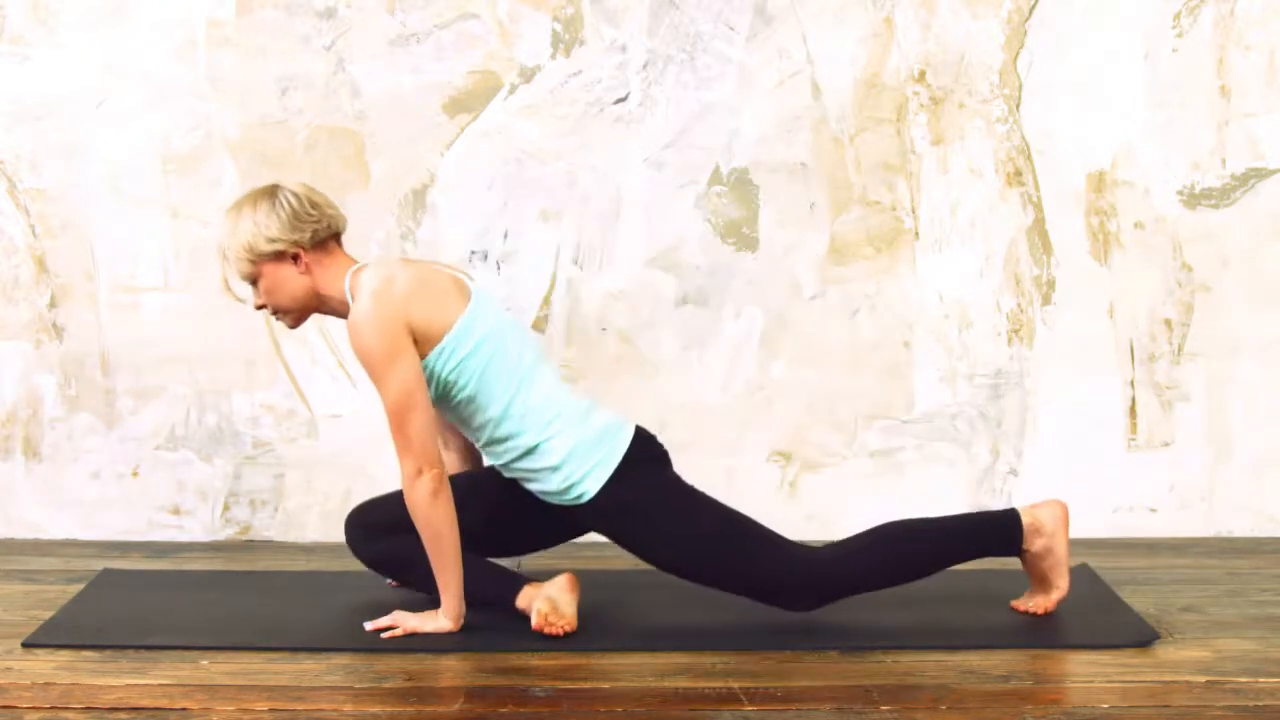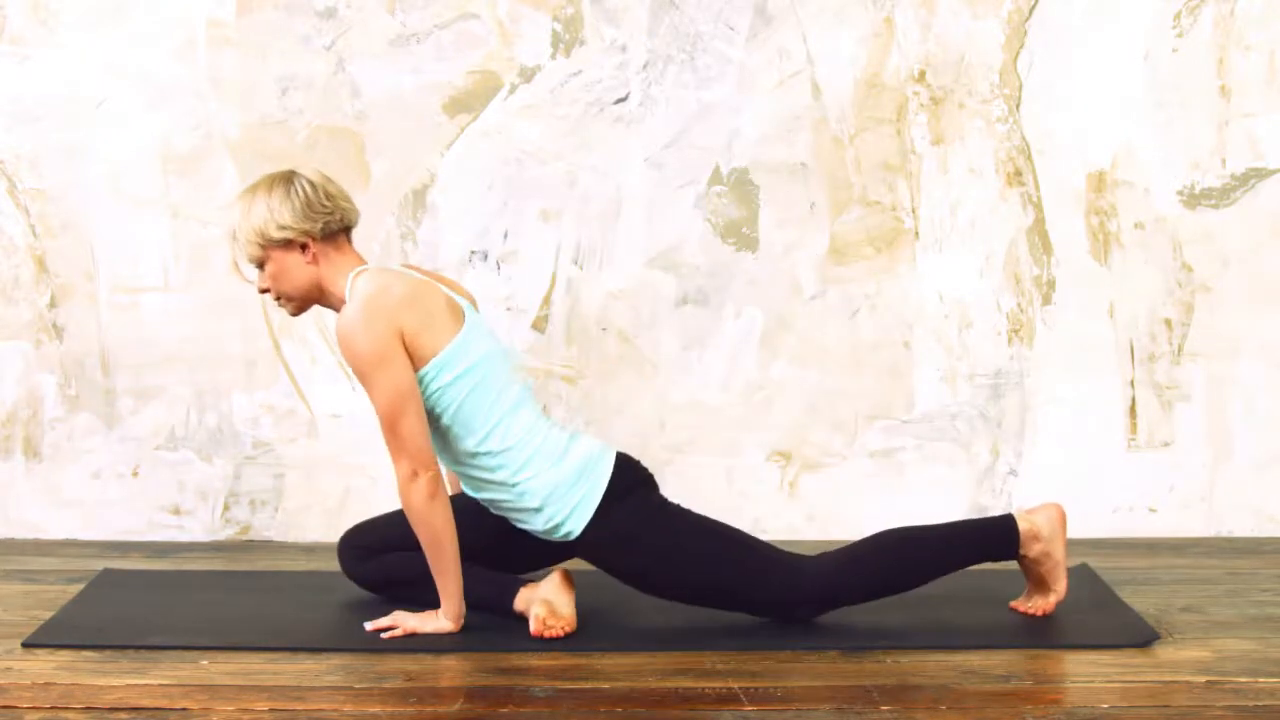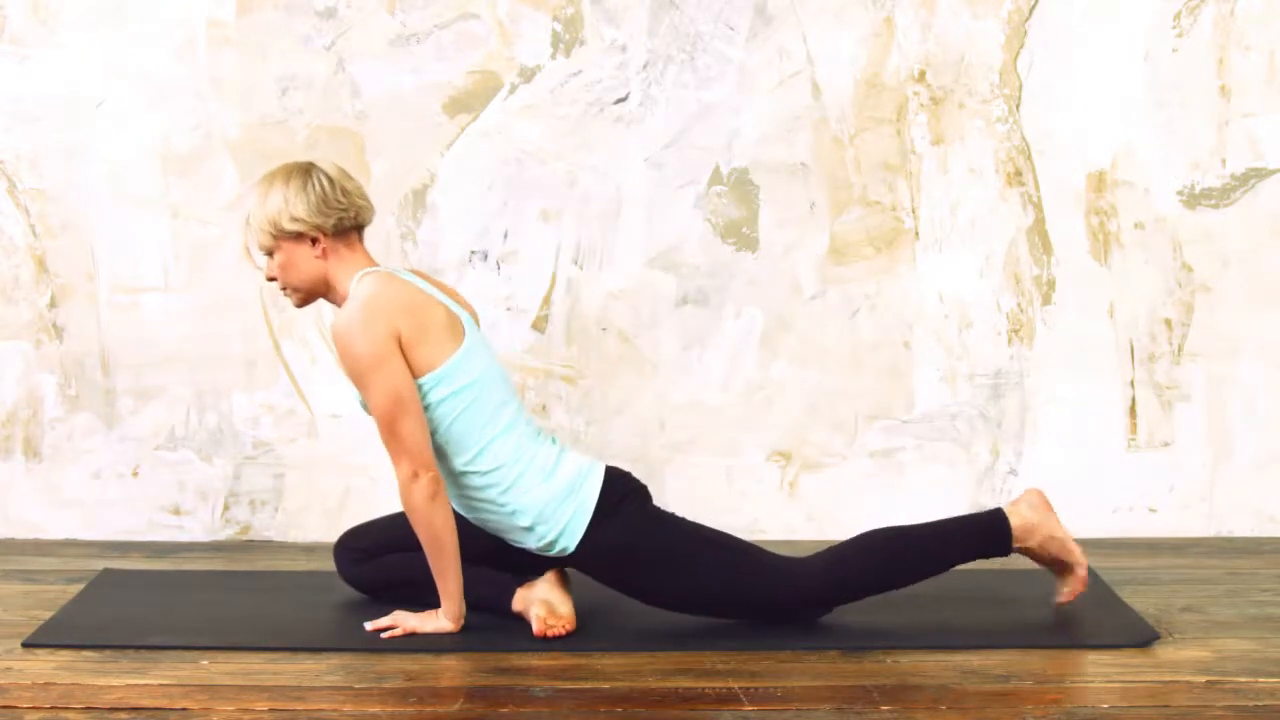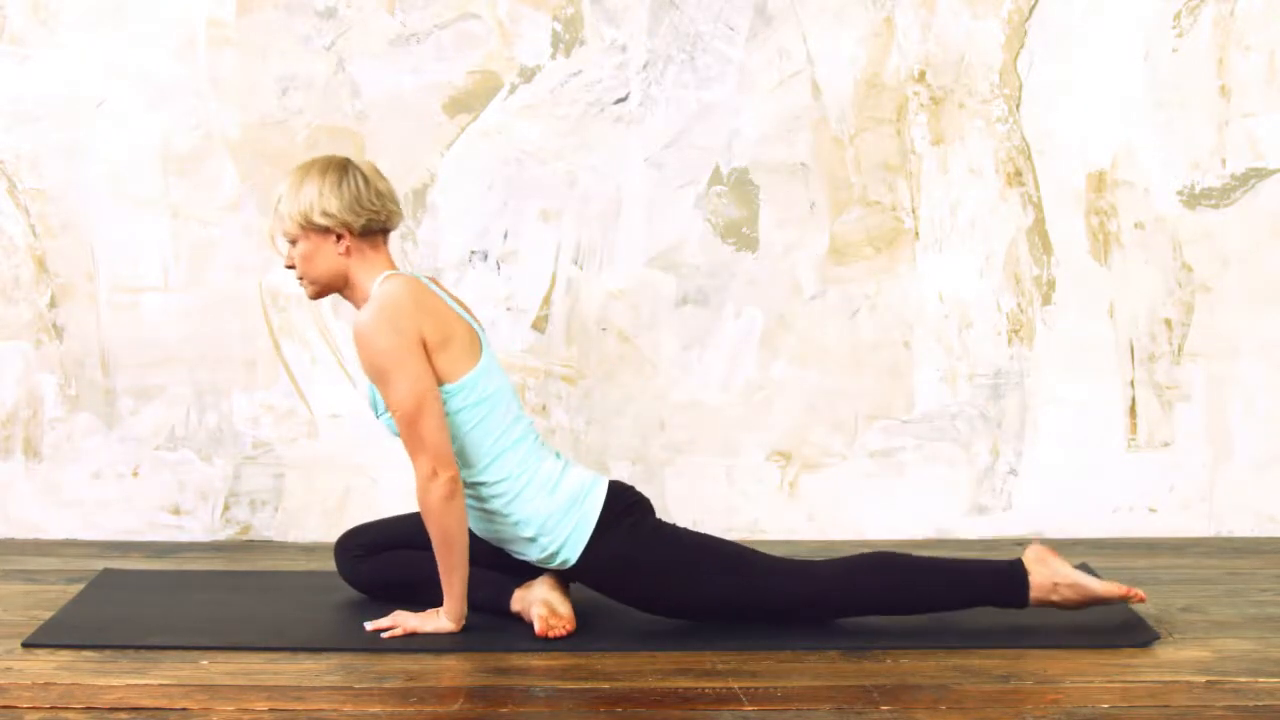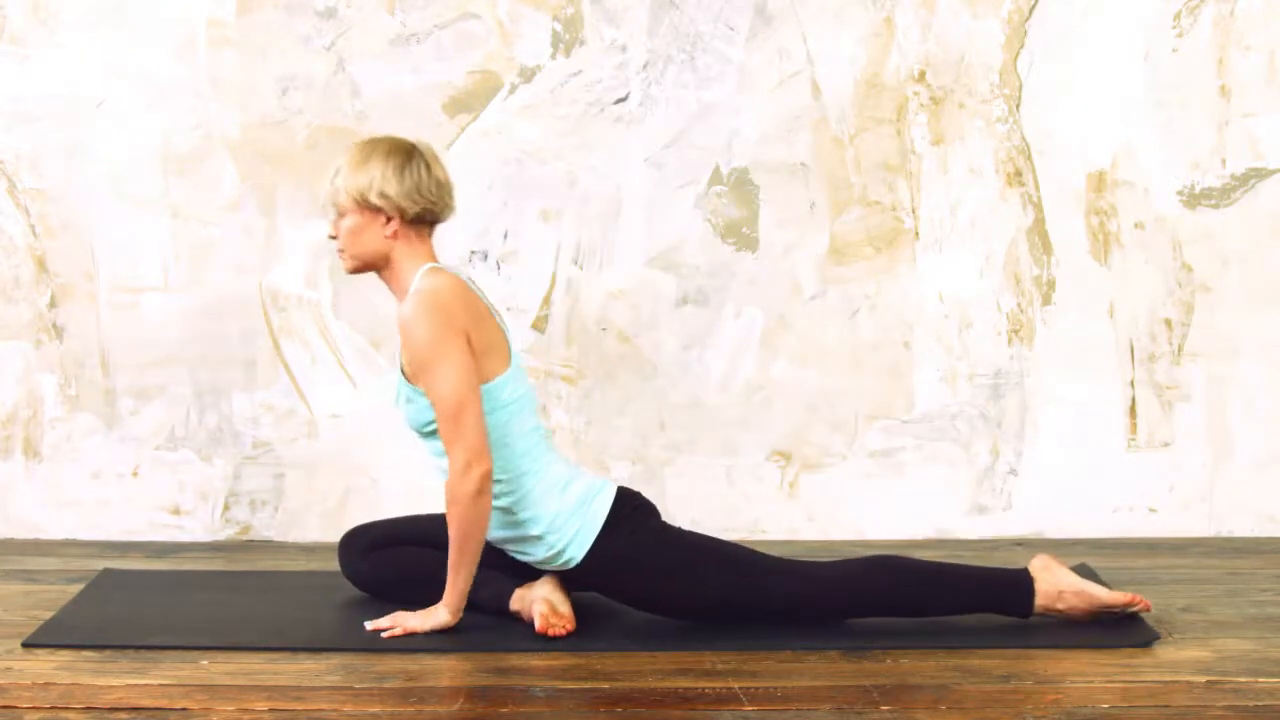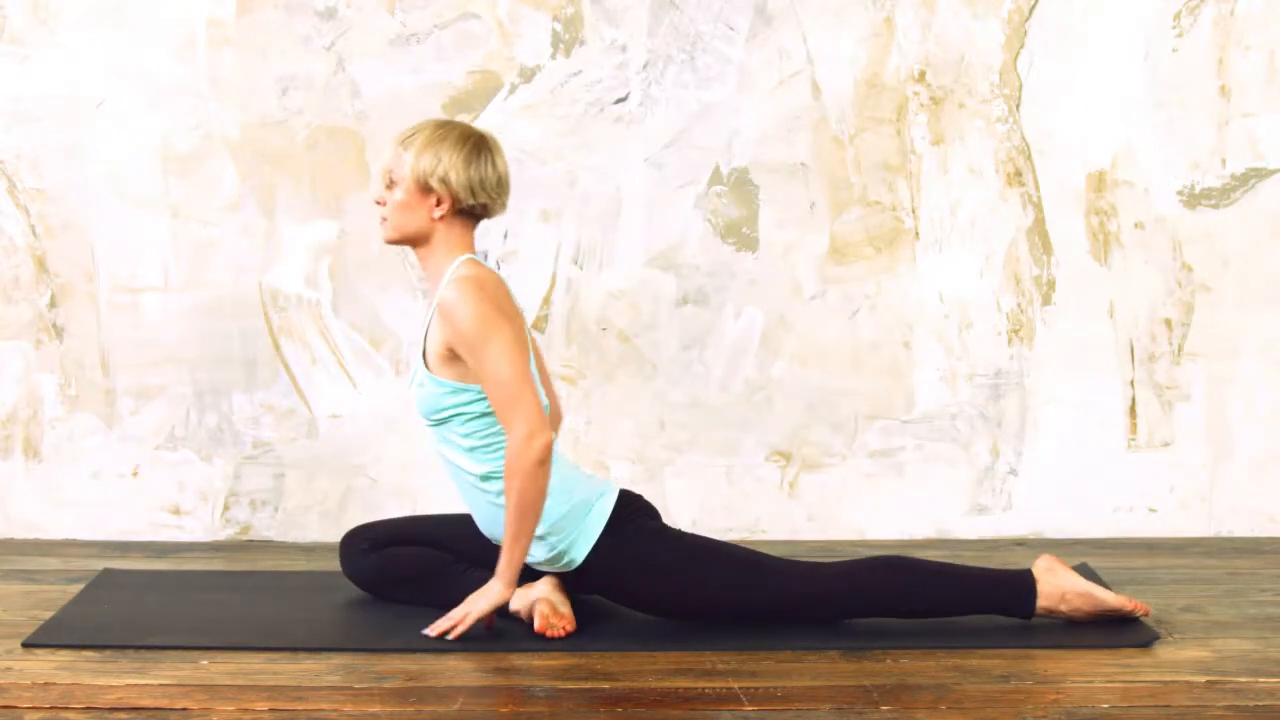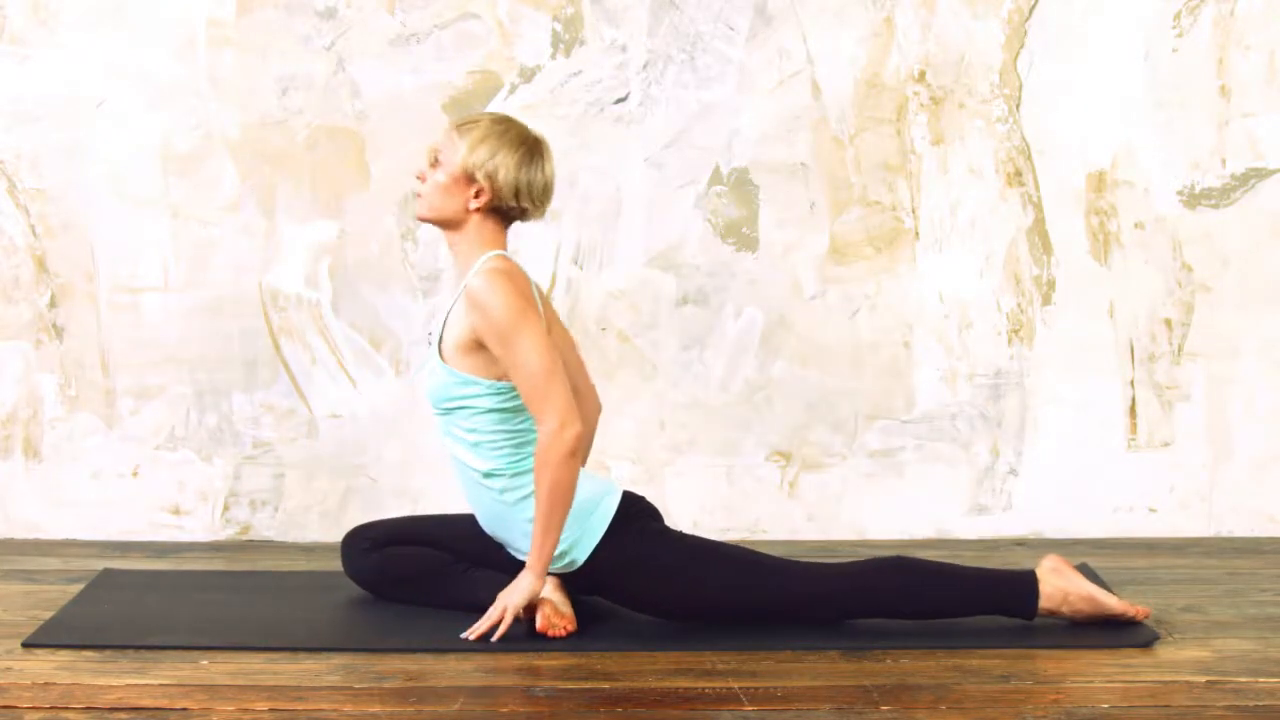
dt=0.3s
person 1, frame 1
left shoulder: (373, 310)
right shoulder: (397, 284)
left elbow: (420, 471)
right elbow: (455, 432)
left wrist: (449, 606)
right wrist: (460, 551)
left hip: (602, 478)
right hip: (559, 476)
left knee: (807, 579)
right knee: (370, 533)
left ankle: (1022, 527)
person 1, frame 2
left shoulder: (364, 315)
right shoulder: (405, 283)
left elbow: (418, 473)
left wrist: (450, 608)
right wrist: (478, 572)
left hip: (590, 508)
right hip: (554, 498)
left knee: (805, 587)
right knee: (361, 553)
left ankle: (1020, 531)
person 1, frame 3
left shoulder: (363, 320)
right shoulder: (415, 285)
left elbow: (419, 476)
left wrist: (453, 607)
right wrist: (468, 577)
left hip: (586, 521)
right hip: (567, 501)
left knee: (802, 588)
right knee: (358, 556)
left ankle: (1011, 527)
right ankle: (525, 586)
person 1, frame 4
left shoulder: (383, 318)
right shoulder: (419, 294)
left elbow: (438, 475)
left wrist: (453, 609)
right wrist: (496, 589)
left hip: (591, 536)
right hip: (571, 516)
left knee: (814, 591)
right knee: (357, 555)
left ankle: (1029, 578)
person 1, frame 5
left shoulder: (428, 307)
right shoulder: (442, 292)
left elbow: (473, 469)
left wrist: (450, 603)
right wrist: (505, 578)
left hip: (599, 540)
right hip: (565, 529)
left knee: (817, 591)
right knee: (361, 553)
left ankle: (1037, 588)
person 1, frame 6
left shoulder: (463, 293)
right shoulder: (466, 286)
left elbow: (532, 439)
left wrist: (503, 577)
right wrist: (515, 569)
left hip: (597, 543)
right hip: (569, 529)
left knee: (821, 592)
right knee: (364, 553)
left ankle: (1036, 590)
right ankle: (532, 589)
person 1, frame 7
left shoulder: (490, 288)
right shoulder: (496, 282)
left elbow: (566, 430)
left wrist: (533, 571)
left hip: (603, 544)
right hip: (573, 527)
left knee: (827, 593)
right knee: (365, 552)
left ankle: (1040, 589)
